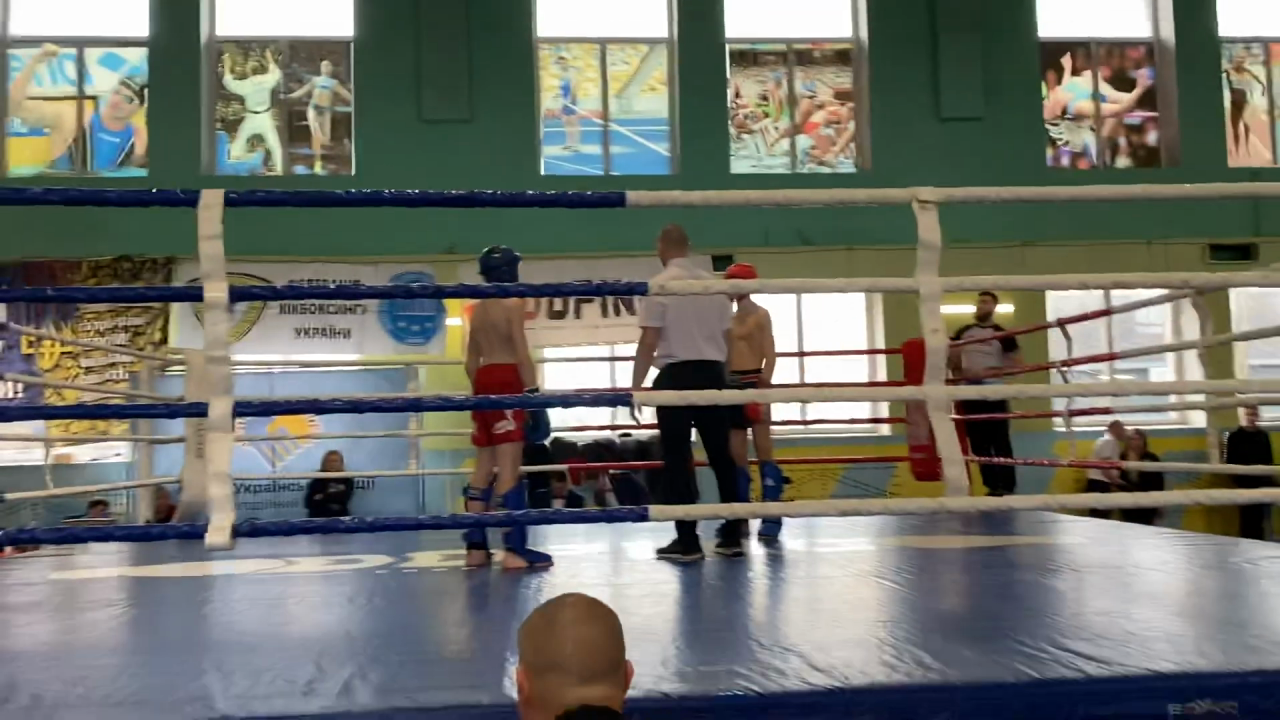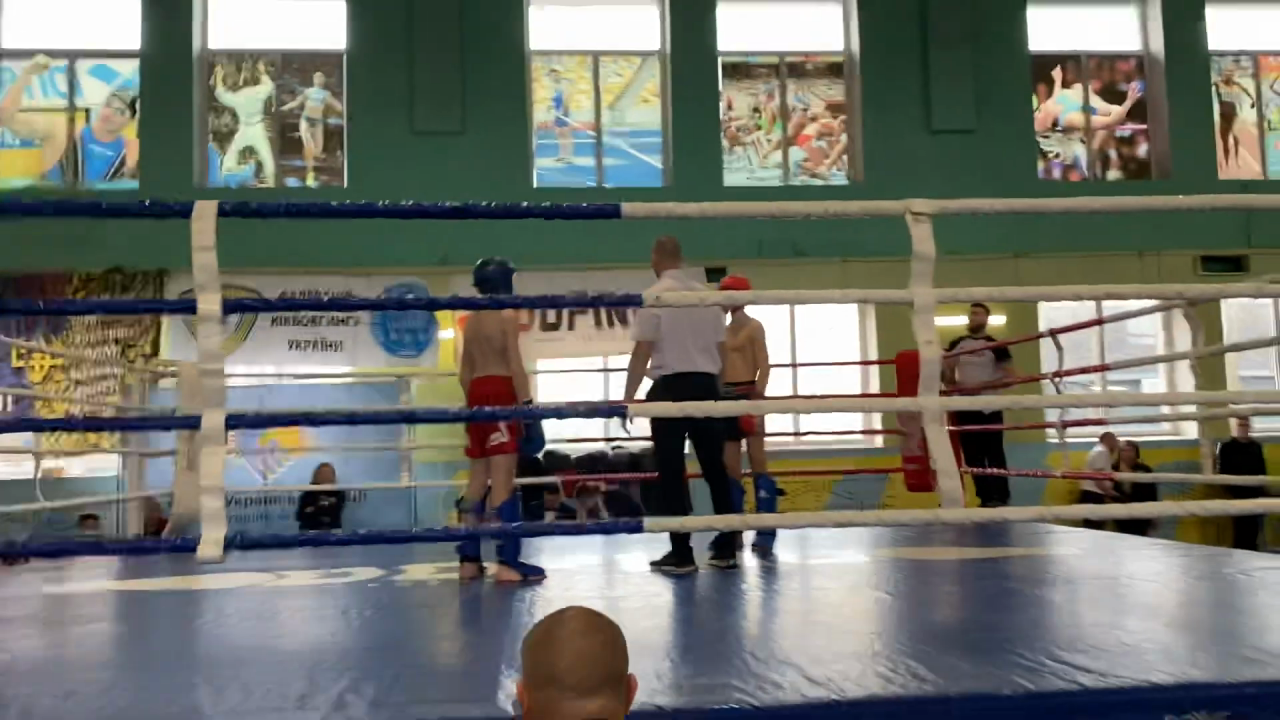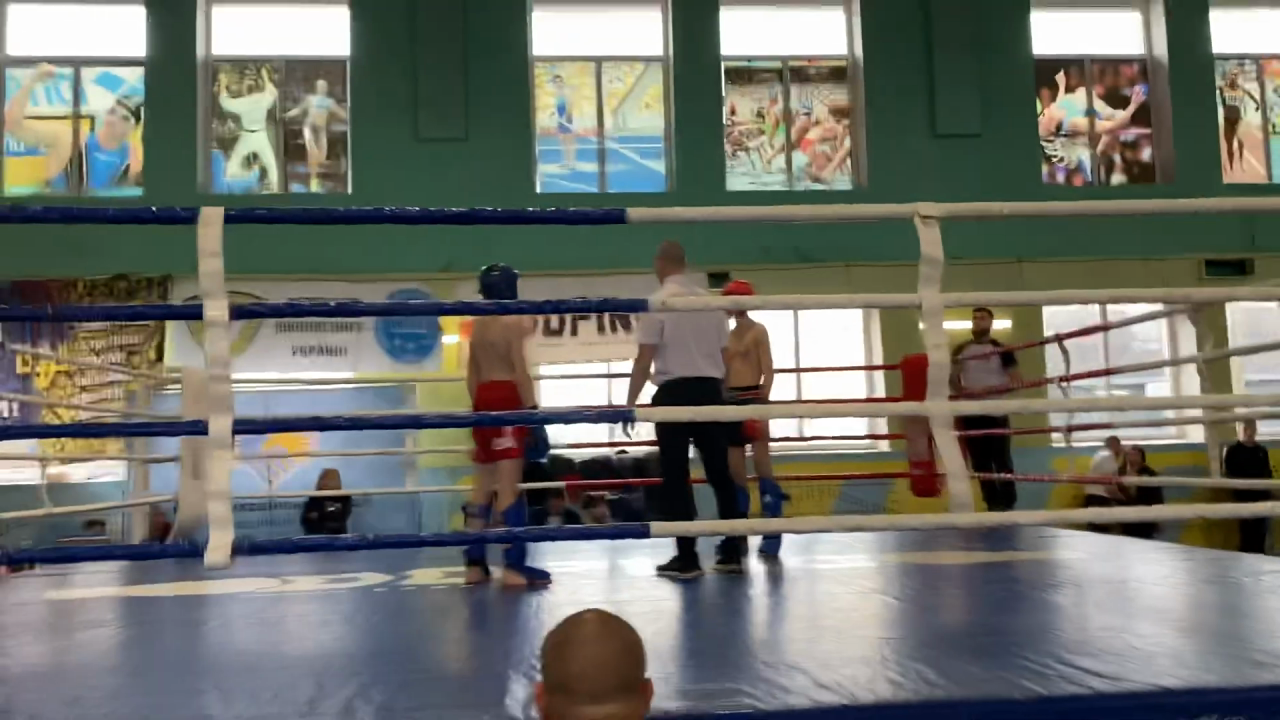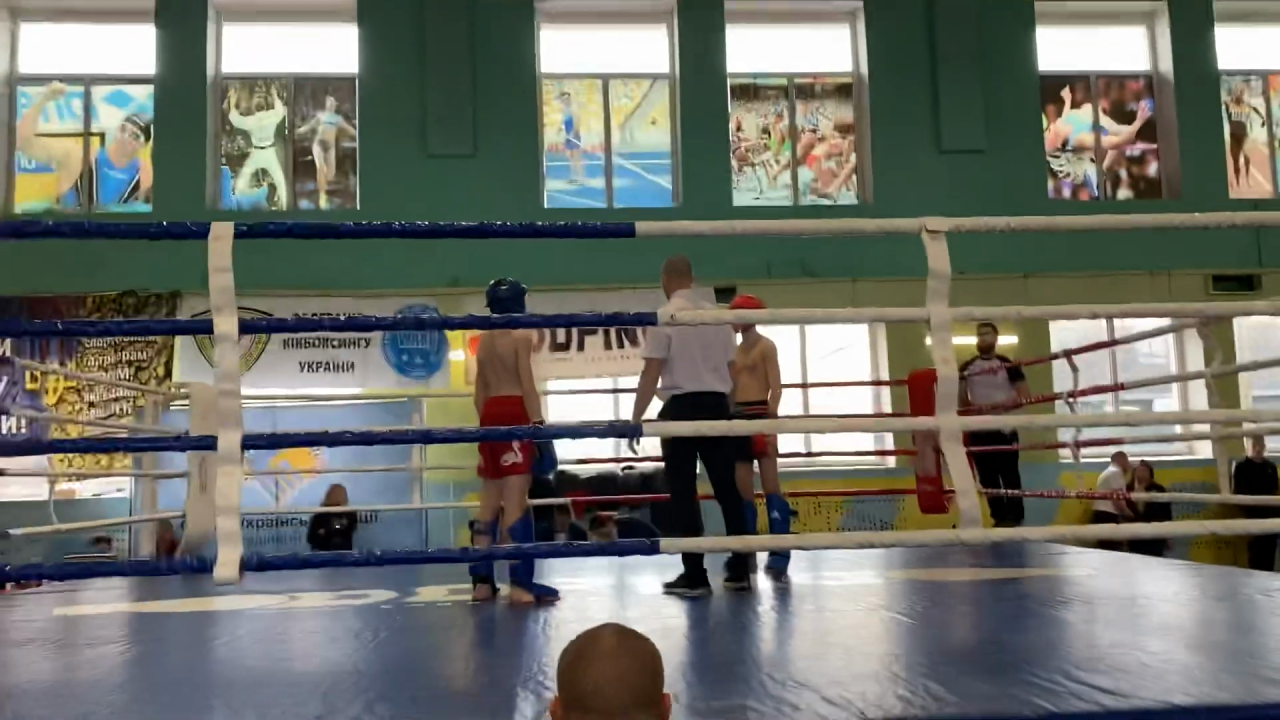
dt=0.1s
person 1, frame 1
left shoulder: (660, 285)
right shoulder: (713, 284)
left elbow: (648, 343)
right elbow: (727, 339)
left wrist: (635, 387)
left hip: (676, 376)
right hip: (711, 374)
left knee: (677, 459)
right knee: (721, 454)
left ankle: (687, 541)
right ankle: (732, 536)
person 1, frame 2
left shoulder: (654, 297)
left elbow: (641, 354)
right elbow: (721, 351)
left wrist: (627, 399)
left hip: (670, 388)
right hip: (706, 386)
left knee: (672, 472)
right knee: (715, 467)
left ankle: (681, 554)
right ankle: (727, 548)
person 1, frame 3
left shoulder: (658, 302)
left elbow: (644, 359)
right elbow: (724, 356)
left wrist: (630, 404)
left hip: (674, 392)
right hip: (710, 391)
left knee: (676, 476)
right knee: (720, 471)
left ankle: (687, 558)
right ankle: (732, 552)
person 1, frame 4
left shoulder: (665, 316)
left elbow: (651, 374)
right elbow: (731, 371)
left wrist: (635, 420)
left hip: (682, 408)
right hip: (717, 406)
left knee: (684, 493)
right knee: (727, 488)
left ankle: (695, 576)
right ankle: (739, 570)
person 2, frame 1
left shoulder: (477, 309)
right shoulder: (513, 303)
left elbow: (471, 362)
right elbow: (521, 355)
right wrist: (534, 394)
left hip: (484, 383)
right hip: (508, 382)
left knee: (484, 466)
right knee: (508, 466)
left ankle: (476, 548)
right ankle: (514, 550)
person 2, frame 2
left shoulder: (471, 320)
right shoulder: (507, 316)
left elbow: (465, 373)
right elbow: (515, 367)
right wrist: (528, 406)
left hip: (477, 396)
right hip: (501, 394)
left knee: (478, 478)
right knee: (502, 479)
left ankle: (469, 560)
right ankle: (507, 562)
person 2, frame 3
left shoulder: (477, 326)
right shoulder: (512, 321)
left elbow: (472, 378)
right elbow: (520, 372)
right wrist: (532, 412)
left hip: (483, 400)
right hip: (507, 399)
left knee: (484, 482)
right knee: (508, 483)
left ankle: (475, 564)
right ankle: (513, 566)
person 2, frame 4
left shoulder: (483, 341)
right shoulder: (520, 336)
right elbow: (527, 387)
right wrist: (539, 427)
left hip: (490, 416)
right hip: (514, 415)
left knee: (491, 499)
right knee: (515, 499)
left ankle: (482, 582)
right ankle: (520, 584)
person 3, frame 1
left shoulder: (760, 314)
right shoulder: (730, 319)
left elbow: (770, 355)
left wrist: (763, 387)
left hip: (753, 383)
right hip: (731, 386)
left knee: (763, 450)
right knee: (736, 455)
left ankle: (772, 518)
person 3, frame 2
left shoulder: (753, 326)
right shoulder: (723, 330)
left elbow: (764, 367)
left wrist: (757, 397)
left hip: (747, 394)
right hip: (725, 397)
left knee: (757, 462)
right knee: (730, 467)
left ankle: (766, 530)
person 3, frame 3
left shoulder: (758, 331)
right shoulder: (727, 335)
left elbow: (768, 371)
left wrist: (762, 403)
left hip: (751, 399)
right hip: (729, 402)
left knee: (762, 467)
right knee: (735, 472)
left ankle: (771, 535)
person 3, frame 4
left shoulder: (765, 345)
right shoulder: (734, 351)
left elbow: (776, 387)
left wrist: (770, 418)
left hip: (759, 414)
right hip: (736, 417)
left knee: (769, 483)
right knee: (743, 487)
left ankle: (779, 552)
person 4, frame 1
left shoulder: (1002, 335)
right shoulder: (963, 332)
left elbow: (1016, 365)
right elbow: (950, 357)
left wrist: (990, 371)
right wrist: (962, 371)
left hip: (993, 396)
right hip: (970, 397)
left knee: (1000, 443)
right knee: (979, 445)
left ankle: (1007, 488)
right ankle: (993, 487)
person 4, frame 2
left shoulder: (995, 346)
right shoulder: (956, 345)
left elbow: (1009, 376)
right elbow: (945, 371)
left wrist: (983, 386)
right wrist: (956, 386)
left hip: (987, 408)
right hip: (963, 408)
left knee: (994, 455)
right knee: (973, 457)
left ankle: (1001, 499)
right ankle: (986, 499)
person 4, frame 3
left shoulder: (1001, 350)
right shoulder: (960, 351)
left elbow: (1016, 381)
right elbow: (953, 379)
left wrist: (990, 391)
right wrist: (964, 391)
left hip: (995, 412)
right hip: (971, 413)
left knee: (1001, 460)
right knee: (980, 461)
left ankle: (1007, 503)
right ankle: (993, 504)
person 4, frame 4
left shoulder: (1008, 365)
right shoulder: (967, 367)
left elbow: (1024, 395)
right elbow: (960, 395)
left wrist: (1000, 407)
right wrist: (975, 409)
left hip: (1003, 429)
right hip: (978, 430)
left knee: (1009, 475)
right knee: (987, 477)
left ankle: (1015, 521)
right ankle: (1000, 520)
